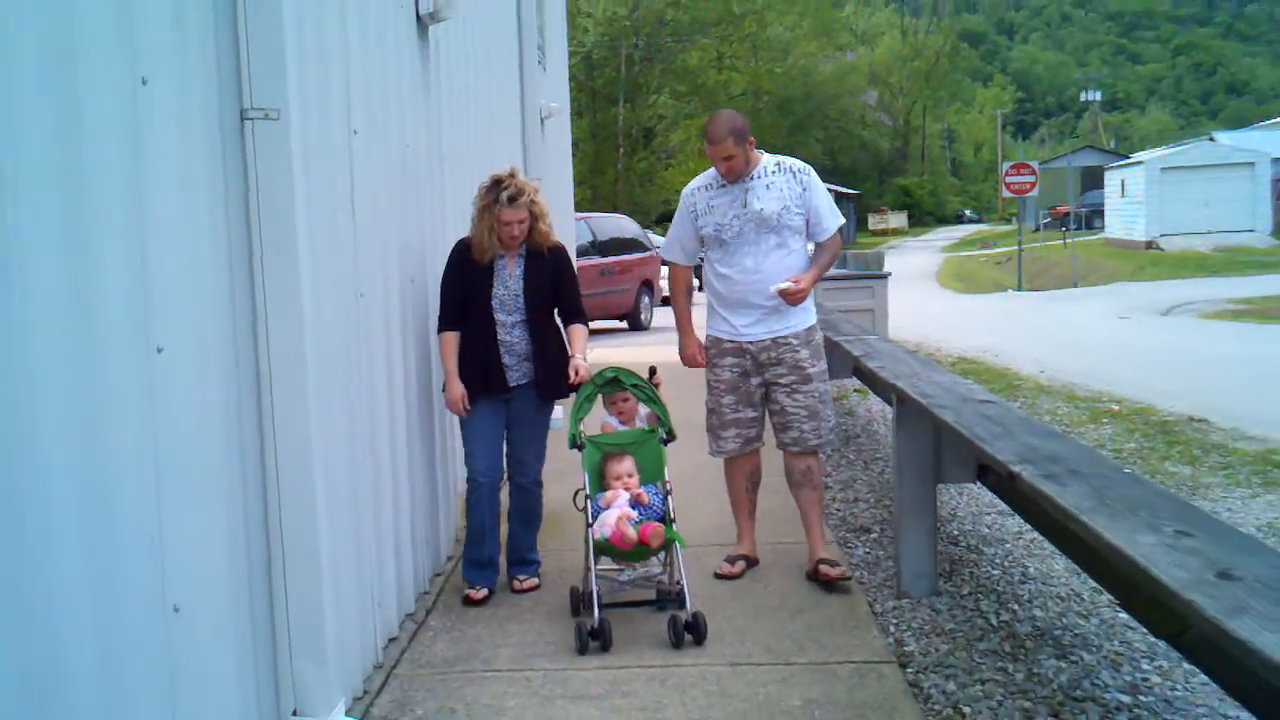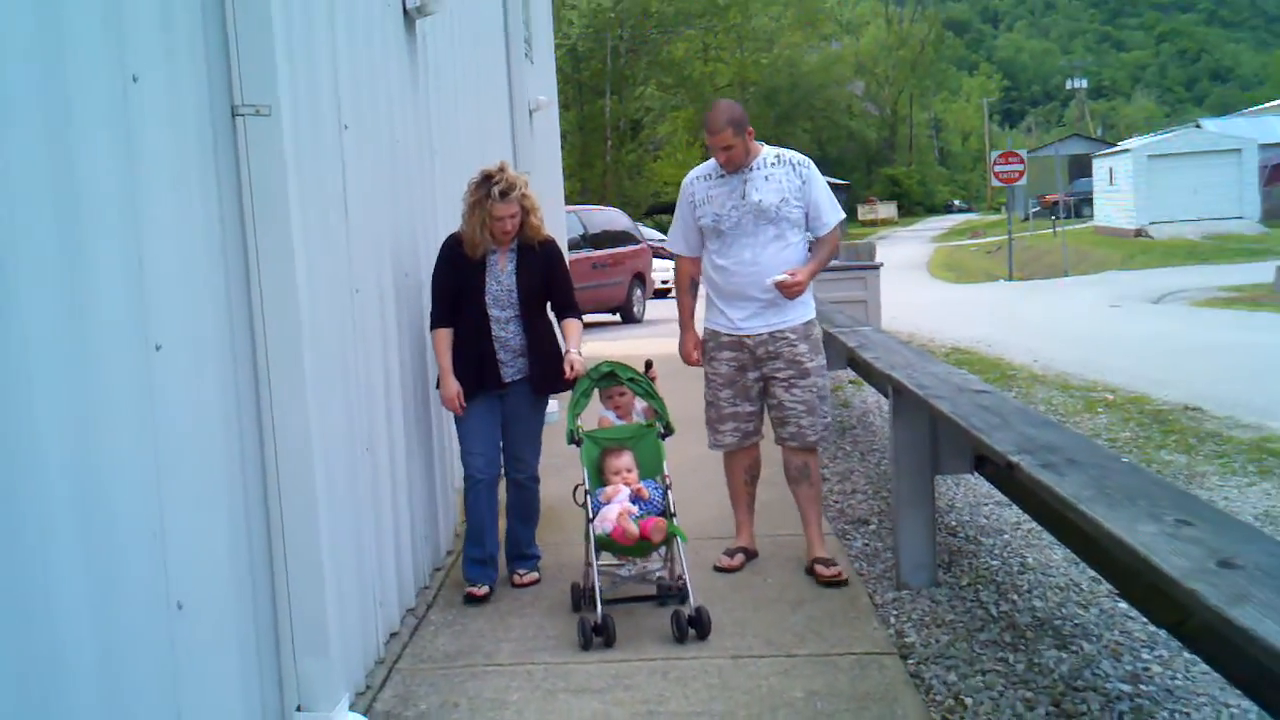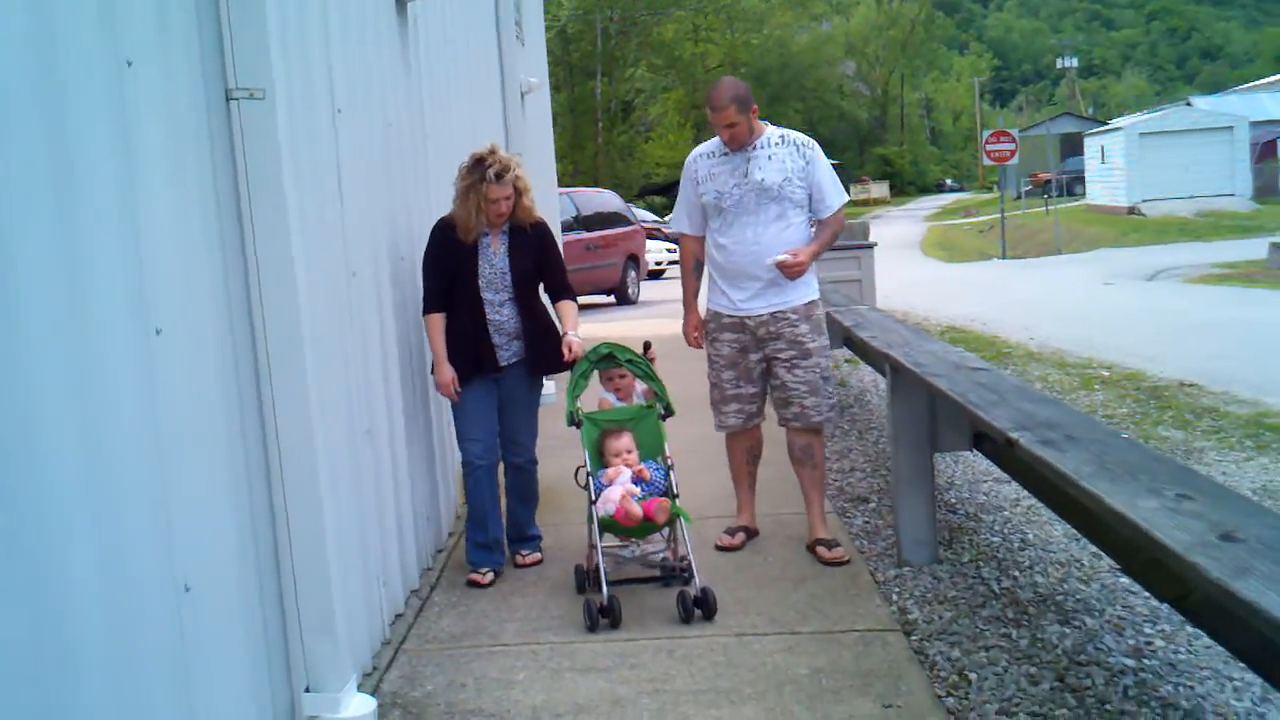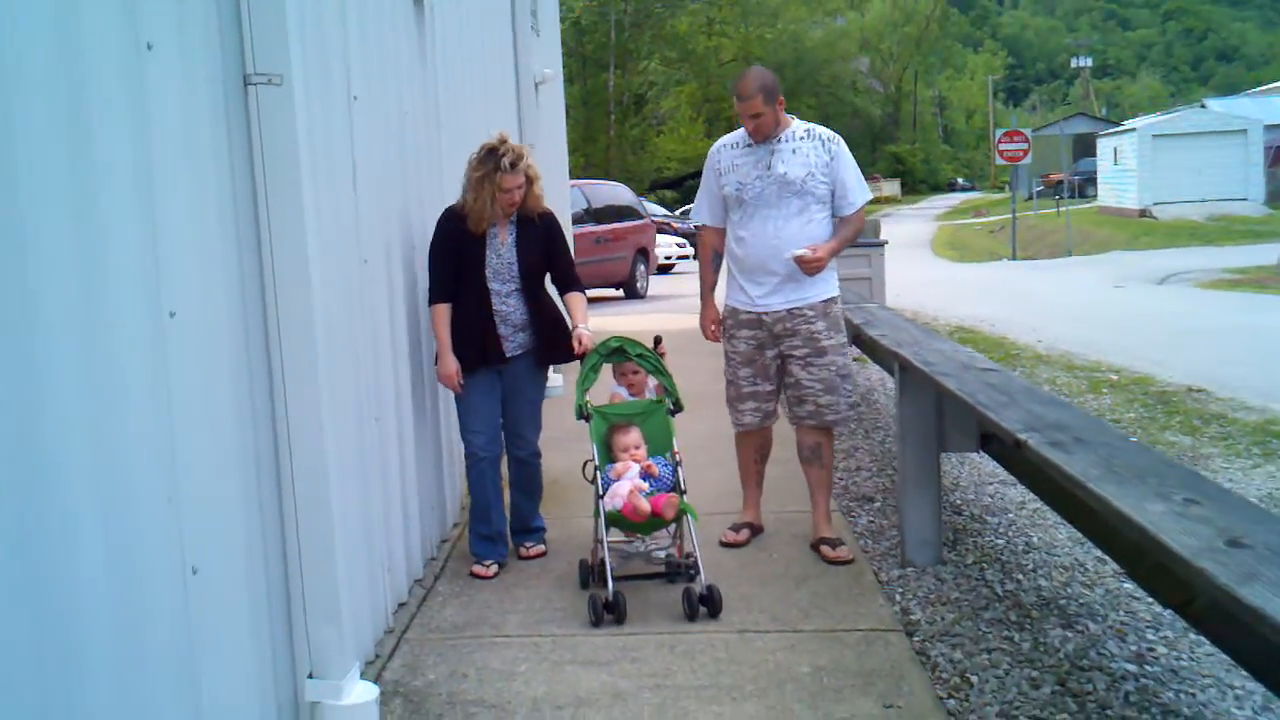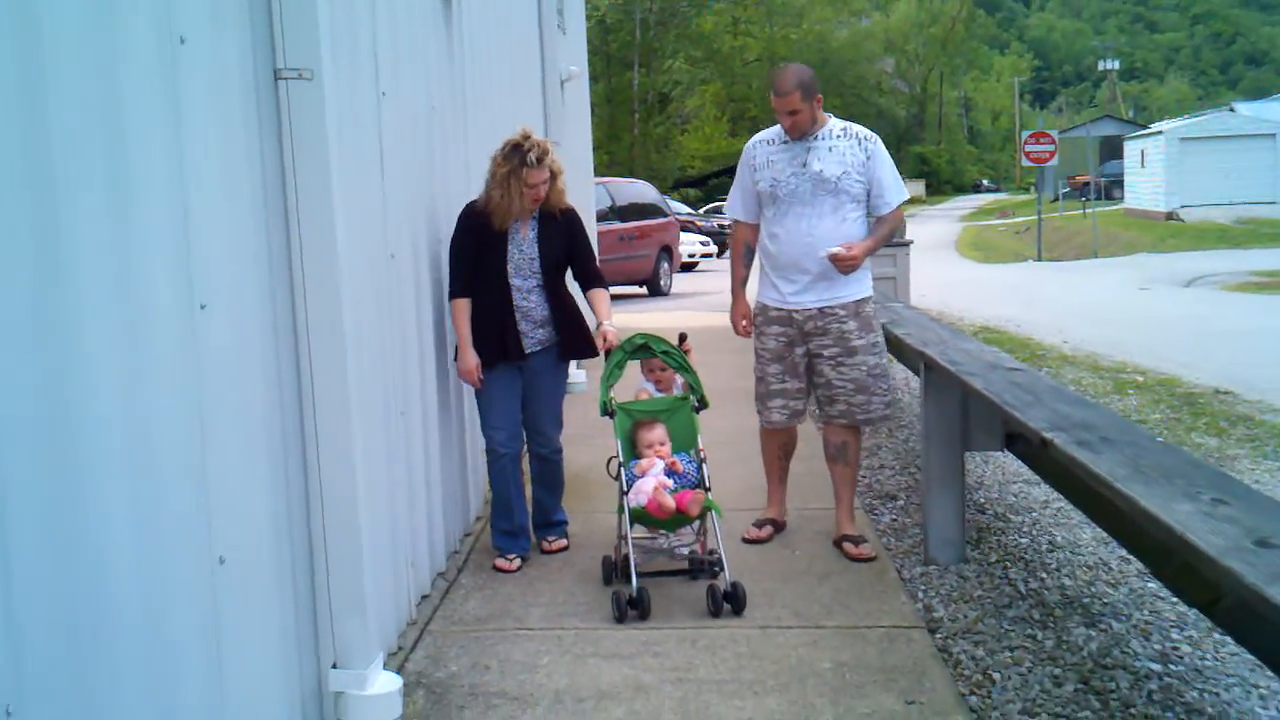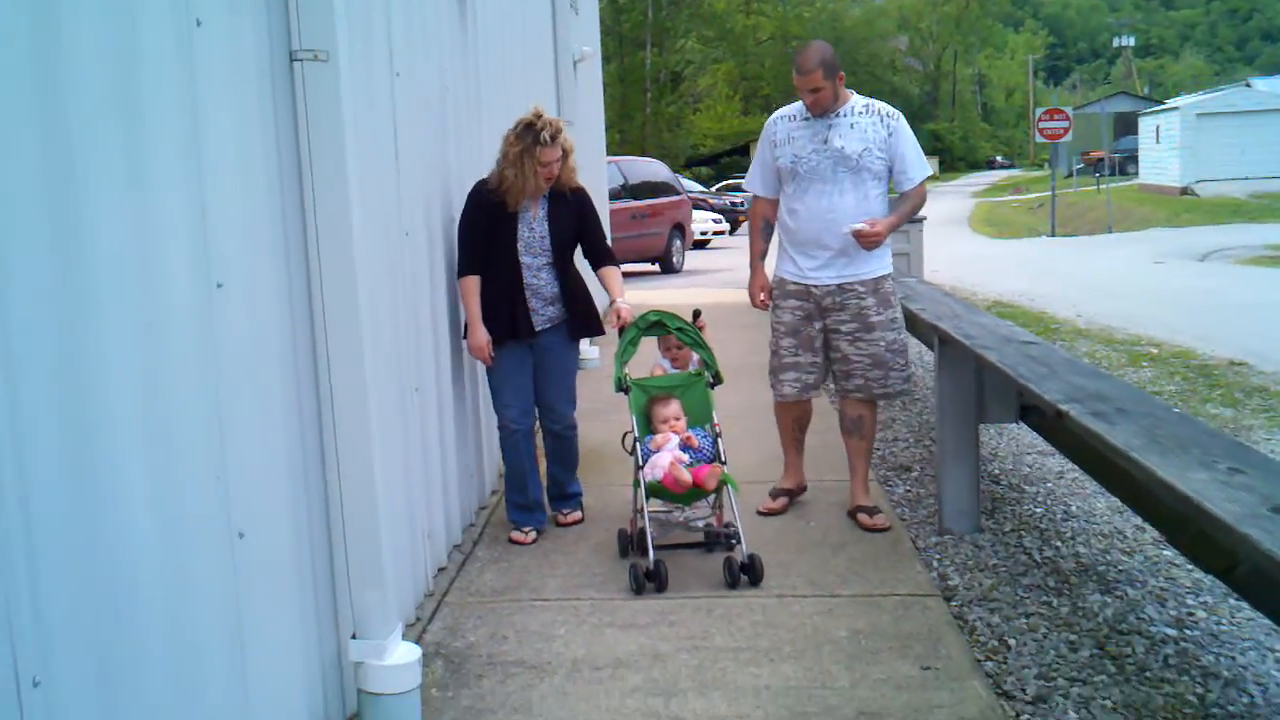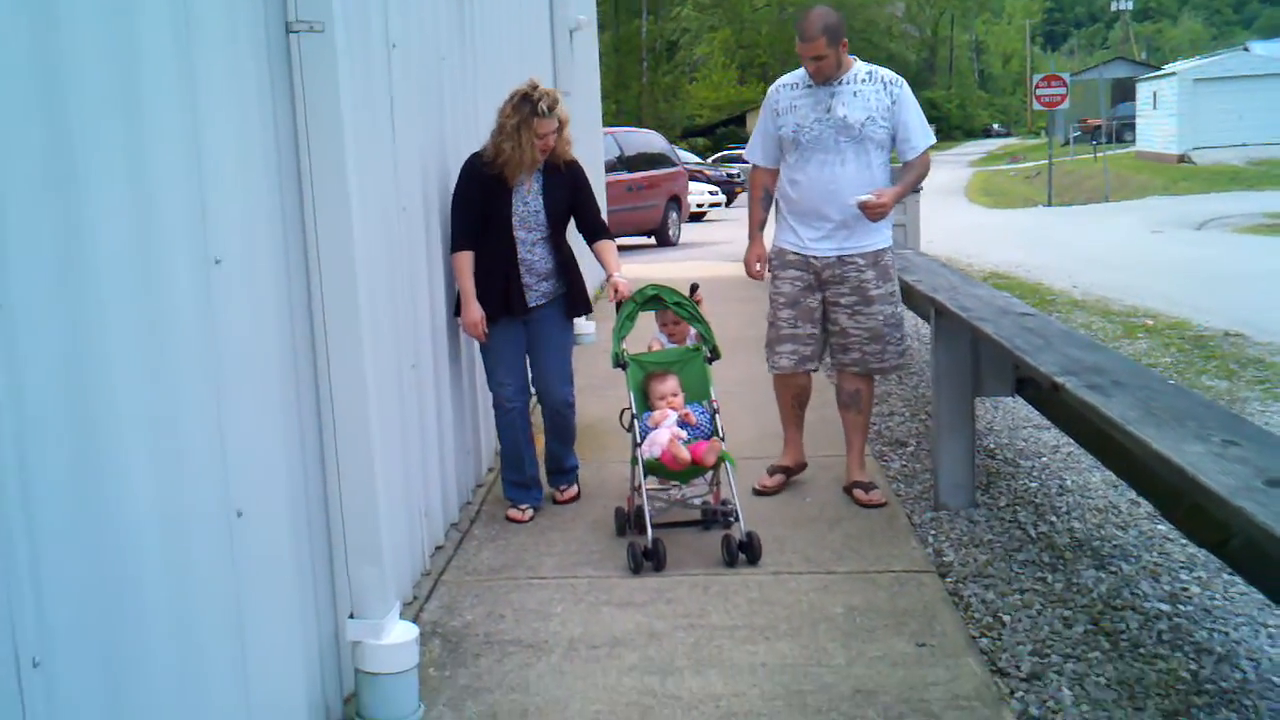
dt=0.1s
person 1, frame 1
left shoulder: (797, 176)
right shoulder: (695, 194)
left elbow: (830, 239)
right elbow: (680, 267)
left wrist: (810, 277)
right wrist: (685, 332)
left hip: (793, 333)
right hip: (728, 339)
left knee: (803, 442)
right knee: (738, 444)
left ankle: (818, 552)
right ankle: (746, 544)
person 1, frame 2
left shoulder: (797, 169)
right shoulder: (695, 184)
left elbow: (830, 233)
right elbow: (688, 262)
left wrist: (809, 270)
right wrist: (686, 329)
left hip: (792, 327)
right hip: (726, 333)
left knee: (801, 437)
right knee: (737, 438)
left ankle: (816, 548)
right ankle: (744, 536)
person 1, frame 3
left shoulder: (801, 150)
right shoulder: (699, 163)
left elbow: (833, 216)
right elbow: (692, 241)
left wrist: (810, 251)
right wrist: (690, 308)
left hip: (793, 308)
right hip: (727, 313)
left knee: (804, 419)
right knee: (737, 419)
left ankle: (819, 527)
right ankle: (745, 517)
person 1, frame 4
left shoulder: (825, 145)
right shoulder: (722, 153)
left elbow: (855, 214)
right elbow: (711, 233)
left wrist: (830, 248)
right wrist: (707, 302)
left hip: (812, 304)
right hip: (745, 308)
left knee: (816, 416)
right knee: (750, 416)
left ankle: (823, 525)
right ankle: (751, 511)
person 1, frame 5
left shoulder: (863, 144)
right shoulder: (758, 149)
left elbow: (892, 214)
right elbow: (745, 227)
left wrist: (865, 246)
right wrist: (739, 295)
left hip: (844, 305)
right hip: (776, 306)
left knee: (843, 414)
right knee: (775, 412)
left ankle: (846, 522)
right ankle: (775, 506)
person 1, frame 6
left shoulder: (885, 120)
right shoulder: (779, 125)
left elbow: (915, 190)
right elbow: (764, 203)
left wrist: (889, 223)
right wrist: (757, 268)
left hip: (863, 280)
right hip: (794, 280)
left knee: (860, 388)
right knee: (789, 386)
left ankle: (860, 494)
right ankle: (792, 475)
person 1, frame 7
left shoulder: (888, 88)
right shoulder: (781, 93)
left elbow: (919, 159)
right elbow: (764, 170)
left wrist: (895, 193)
right wrist: (756, 238)
left hip: (864, 251)
right hip: (795, 251)
left knee: (858, 363)
right knee: (788, 360)
left ankle: (856, 470)
right ankle: (791, 453)
person 2, frame 1
left shoulder: (551, 254)
right shoulder: (466, 255)
left elbow: (573, 313)
right elbow: (450, 320)
left wrist: (577, 354)
right wrist: (453, 378)
left hip: (533, 381)
right hip: (481, 382)
left knee: (527, 475)
right knee: (483, 475)
left ankle: (524, 564)
right ankle: (480, 574)
person 2, frame 2
left shoulder: (543, 248)
right shoulder: (457, 250)
left elbow: (566, 307)
right elbow: (442, 317)
left wrist: (572, 349)
right wrist: (447, 375)
left hip: (528, 376)
right hip: (475, 379)
left knee: (523, 471)
right knee: (480, 472)
left ankle: (523, 558)
right ankle: (479, 572)
person 2, frame 3
left shoulder: (534, 231)
right shoulder: (448, 234)
left elbow: (559, 287)
right elbow: (434, 302)
left wrist: (570, 331)
right wrist: (442, 361)
left hip: (522, 359)
right hip: (470, 363)
left knee: (521, 453)
right knee: (478, 457)
left ankle: (525, 539)
right ankle: (484, 556)
person 2, frame 4
left shoulder: (541, 221)
right shoulder: (455, 224)
left elbow: (567, 279)
right elbow: (440, 292)
left wrist: (580, 324)
right wrist: (446, 352)
left hip: (527, 351)
right hip: (475, 354)
left knee: (524, 446)
right knee: (482, 449)
left ankle: (529, 531)
right ankle: (488, 548)
person 2, frame 5
left shoulder: (563, 218)
right shoulder: (477, 219)
left elbow: (589, 275)
right elbow: (460, 287)
left wrist: (604, 321)
right wrist: (465, 348)
left hip: (547, 347)
right hip: (495, 350)
left knee: (546, 442)
right knee: (502, 446)
left ankle: (551, 525)
right ankle: (511, 541)
person 2, frame 6
left shoulder: (572, 197)
right shoulder: (486, 198)
left elbow: (600, 253)
right elbow: (470, 265)
left wrist: (617, 298)
right wrist: (475, 325)
left hip: (558, 324)
right hip: (505, 327)
left knee: (559, 418)
right knee: (515, 423)
left ankle: (566, 497)
right ankle: (525, 514)
person 2, frame 7
left shoulder: (566, 170)
right shoulder: (480, 170)
left elbow: (594, 227)
right elbow: (463, 240)
left wrist: (614, 273)
right wrist: (469, 301)
left hip: (551, 299)
right hip: (497, 302)
left knee: (558, 395)
right knee: (509, 400)
left ankle: (564, 473)
right ankle: (522, 493)
